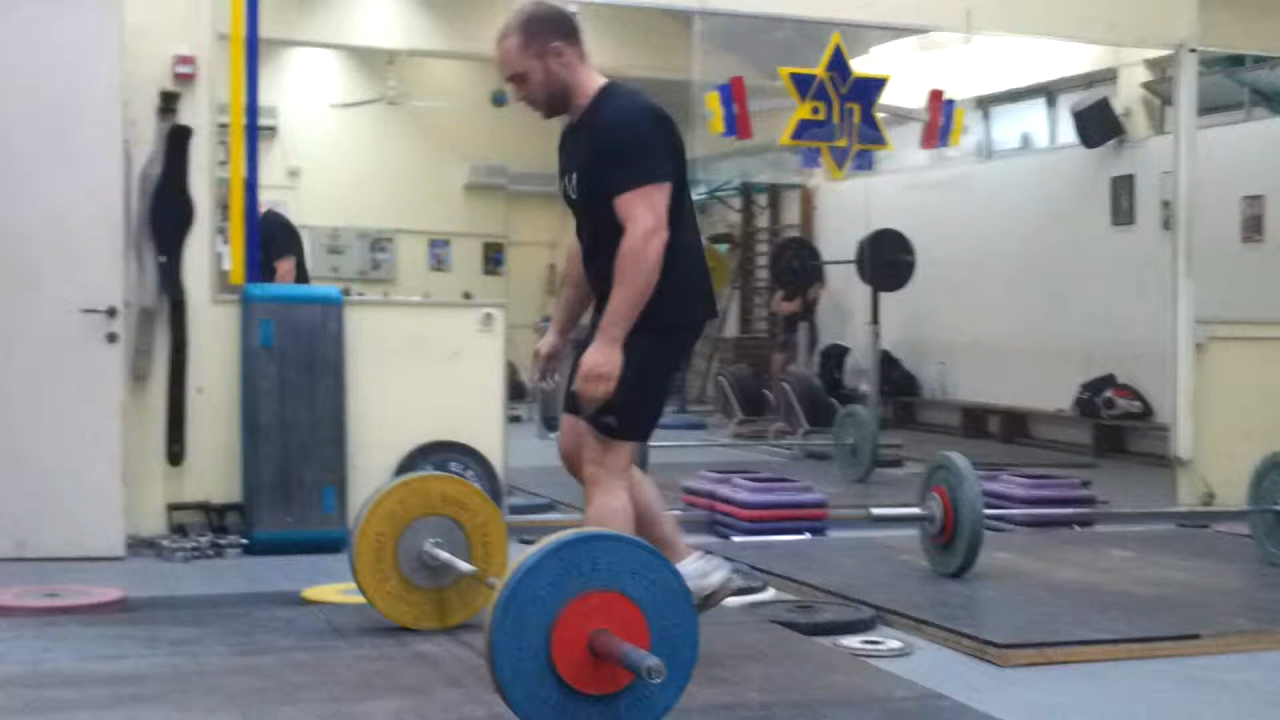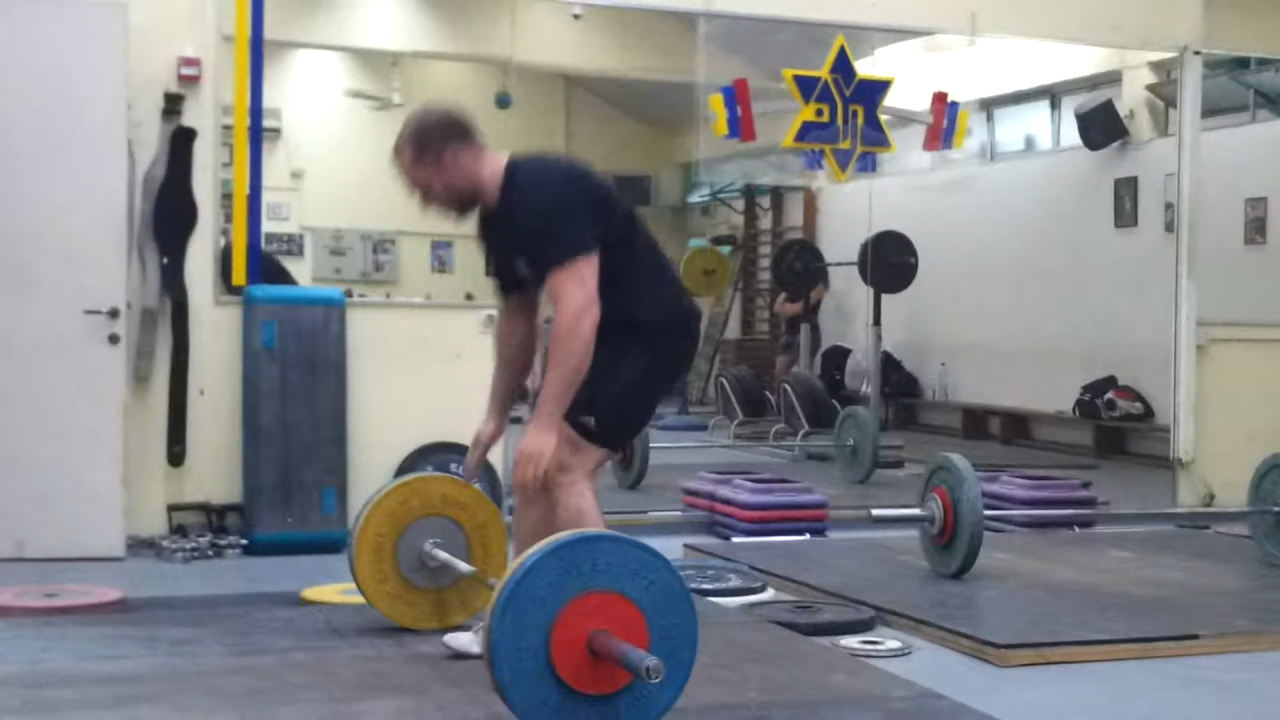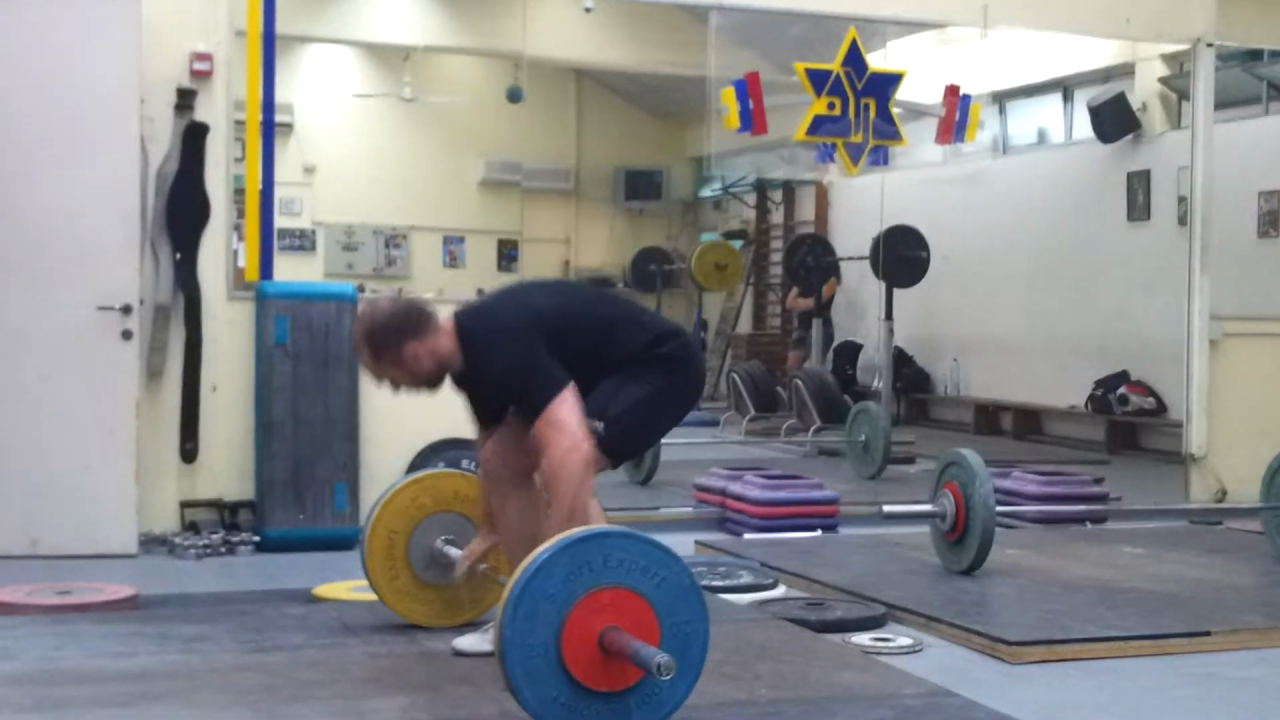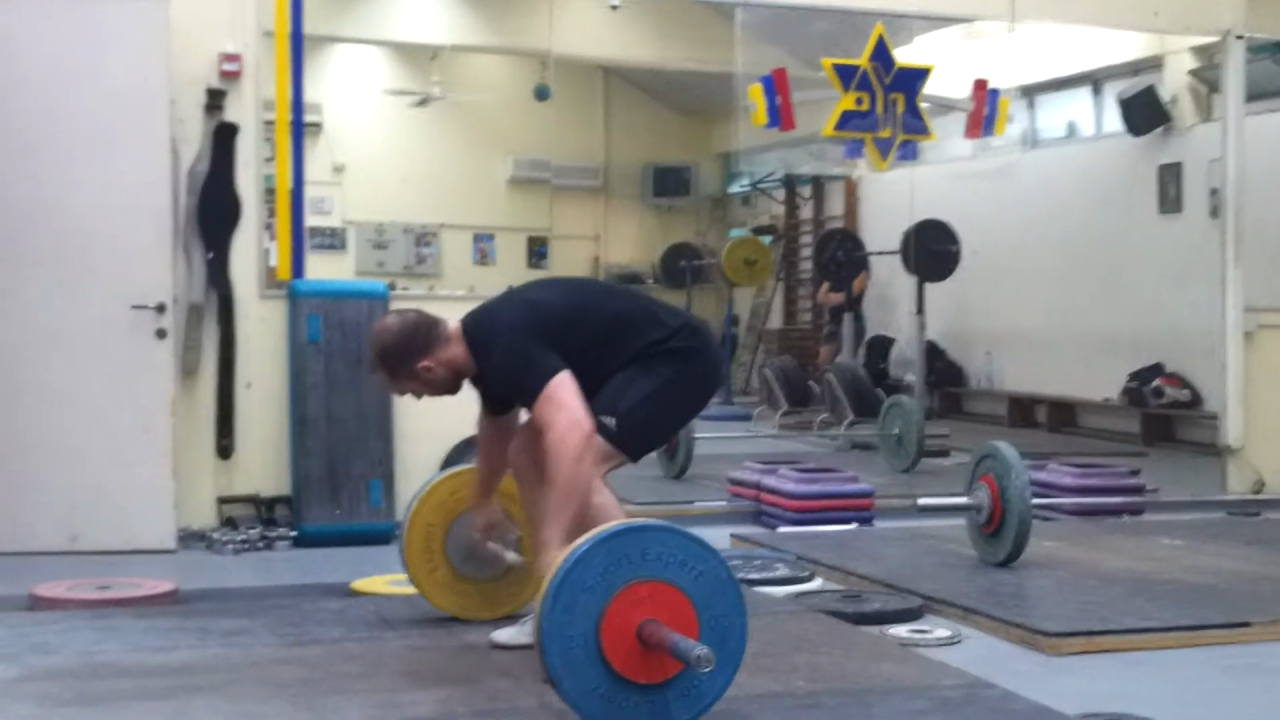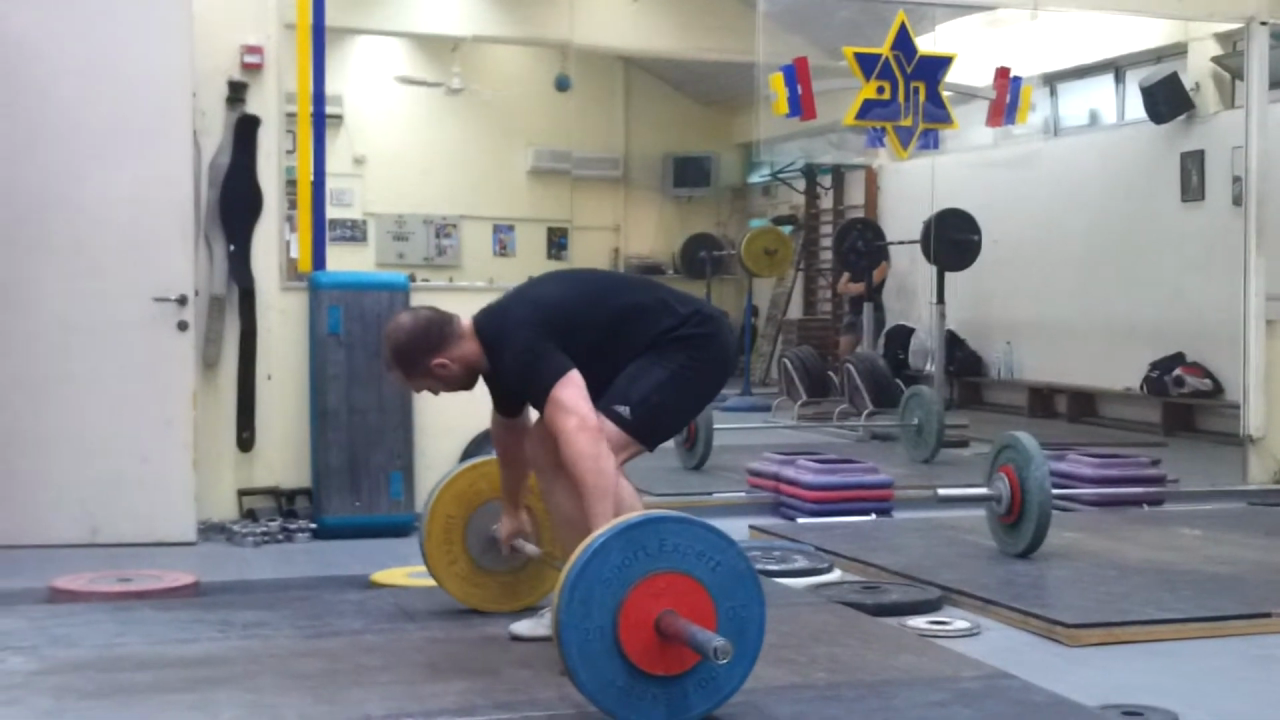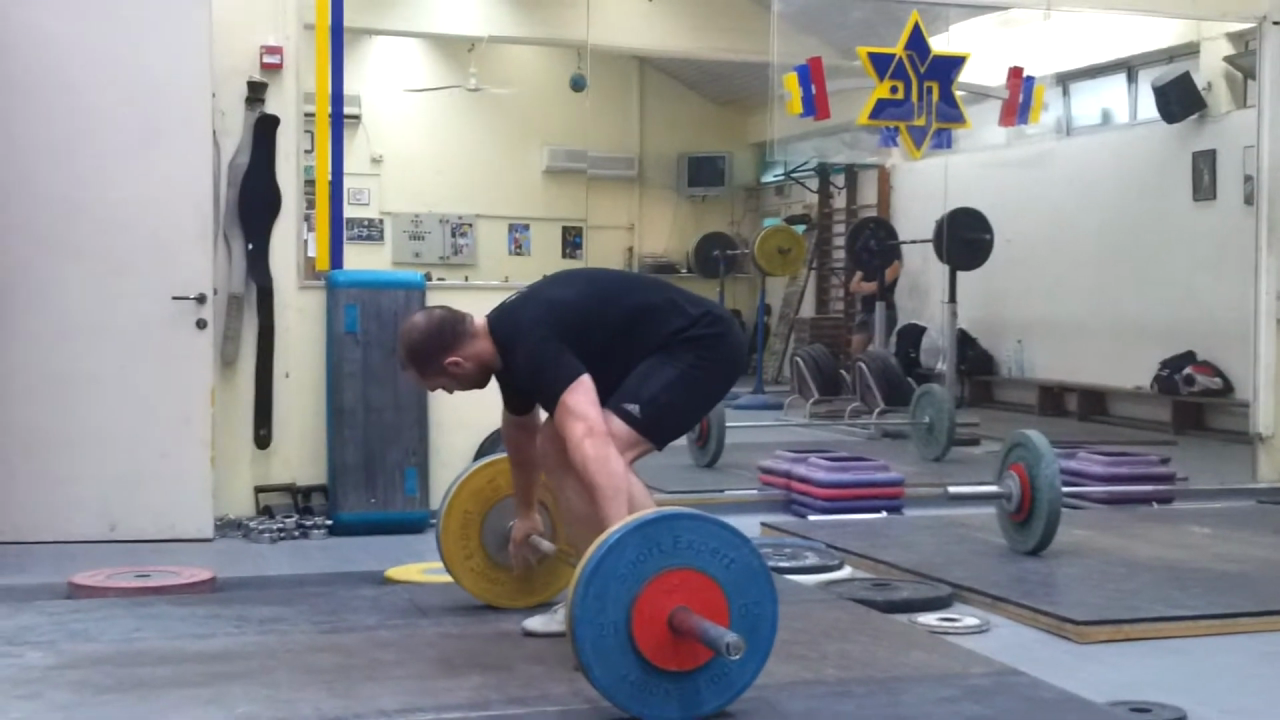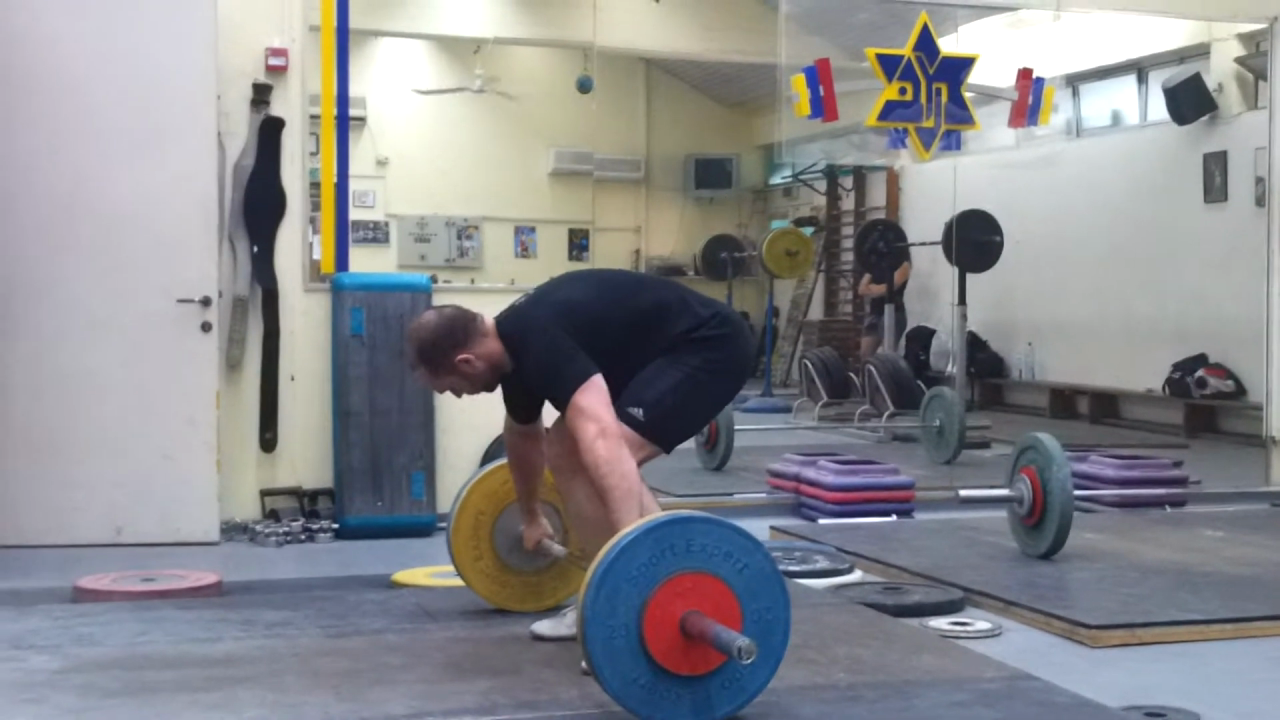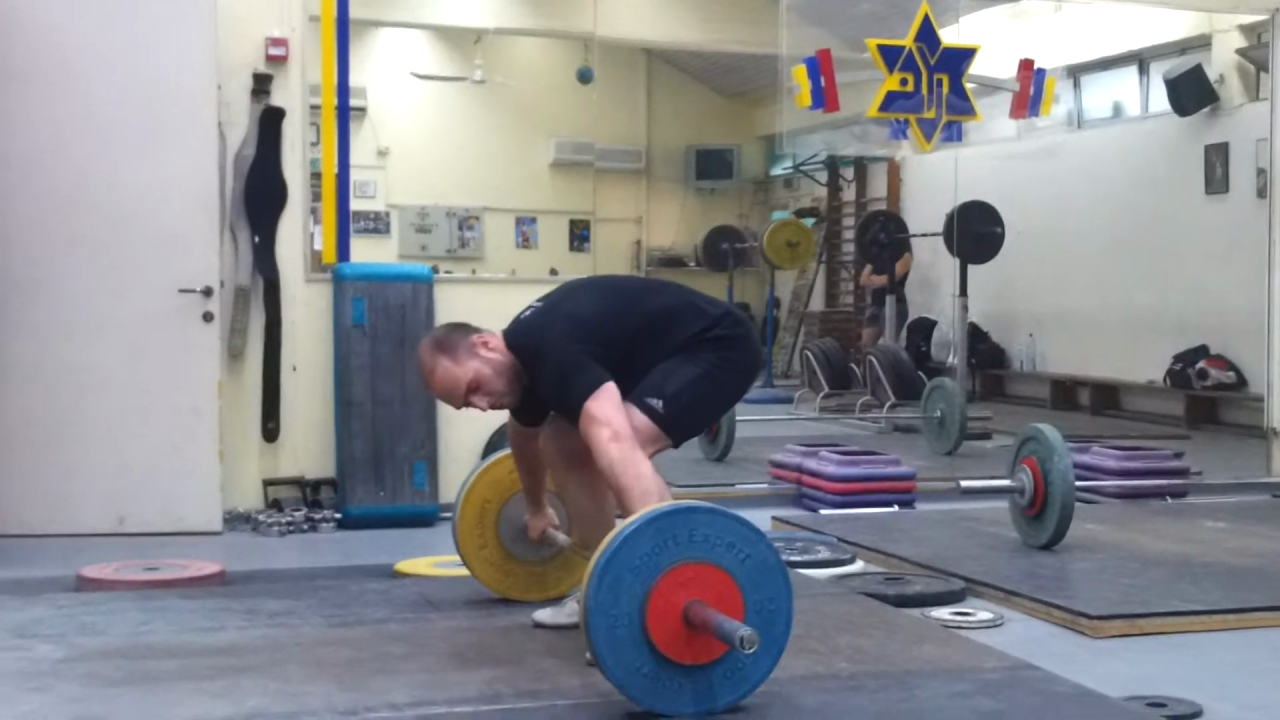
dt=0.3s
person 1, frame 1
left shoulder: (626, 123)
right shoulder: (578, 135)
left elbow: (646, 236)
left wrist: (607, 343)
right wrist: (558, 329)
left hip: (651, 321)
right hip: (626, 320)
left knee: (602, 462)
right knee: (577, 449)
right ankle: (691, 566)
person 1, frame 2
left shoulder: (545, 194)
right shoulder: (499, 217)
left elbow: (580, 313)
right elbow: (516, 318)
left wrist: (545, 426)
right wrist: (496, 414)
left hip: (648, 330)
right hip: (615, 329)
left knee: (562, 464)
right knee: (532, 477)
person 1, frame 3
left shoulder: (503, 344)
right shoulder: (468, 351)
left elbow: (570, 447)
right elbow: (494, 448)
right wrist: (492, 530)
left hip: (660, 366)
left knee: (561, 473)
right knee: (502, 462)
person 1, frame 4
left shoulder: (507, 344)
right shoulder: (481, 343)
left elbow: (571, 429)
right elbow: (498, 424)
left wrist: (554, 545)
right wrist: (484, 501)
left hip: (678, 358)
right hip: (631, 359)
left knee: (578, 465)
right knee: (525, 453)
person 1, frame 5
left shoulder: (518, 343)
right shoulder: (495, 340)
left elbow: (581, 432)
right elbow: (511, 428)
right wrist: (512, 511)
left hip: (692, 344)
right hip: (642, 348)
left knee: (593, 455)
right knee: (544, 448)
person 1, frame 6
left shoulder: (531, 342)
right shoulder: (508, 338)
left elbow: (589, 437)
right elbow: (521, 427)
right wrist: (526, 512)
left hip: (702, 344)
right hip: (655, 348)
left knee: (606, 452)
right knee: (553, 447)
person 1, frame 7
left shoulder: (541, 342)
right shoulder: (514, 347)
left elbow: (601, 440)
right elbow: (524, 436)
right wrist: (531, 518)
left hip: (710, 347)
right hip: (658, 350)
left knee: (601, 458)
right knee: (563, 449)
person 1, frame 8
left shoulder: (555, 352)
right shoulder: (524, 356)
left elbow: (614, 443)
right elbow: (526, 435)
right wrist: (537, 509)
left hip: (719, 346)
left knee: (623, 448)
right knee: (560, 443)
